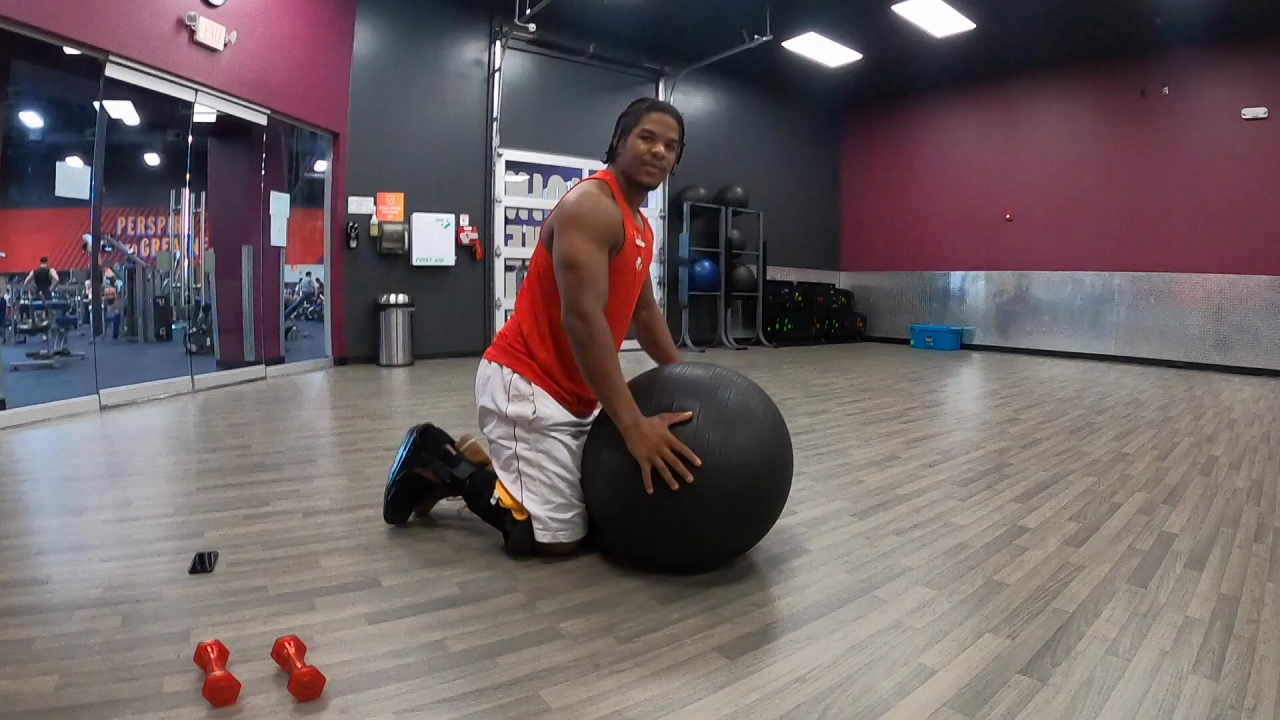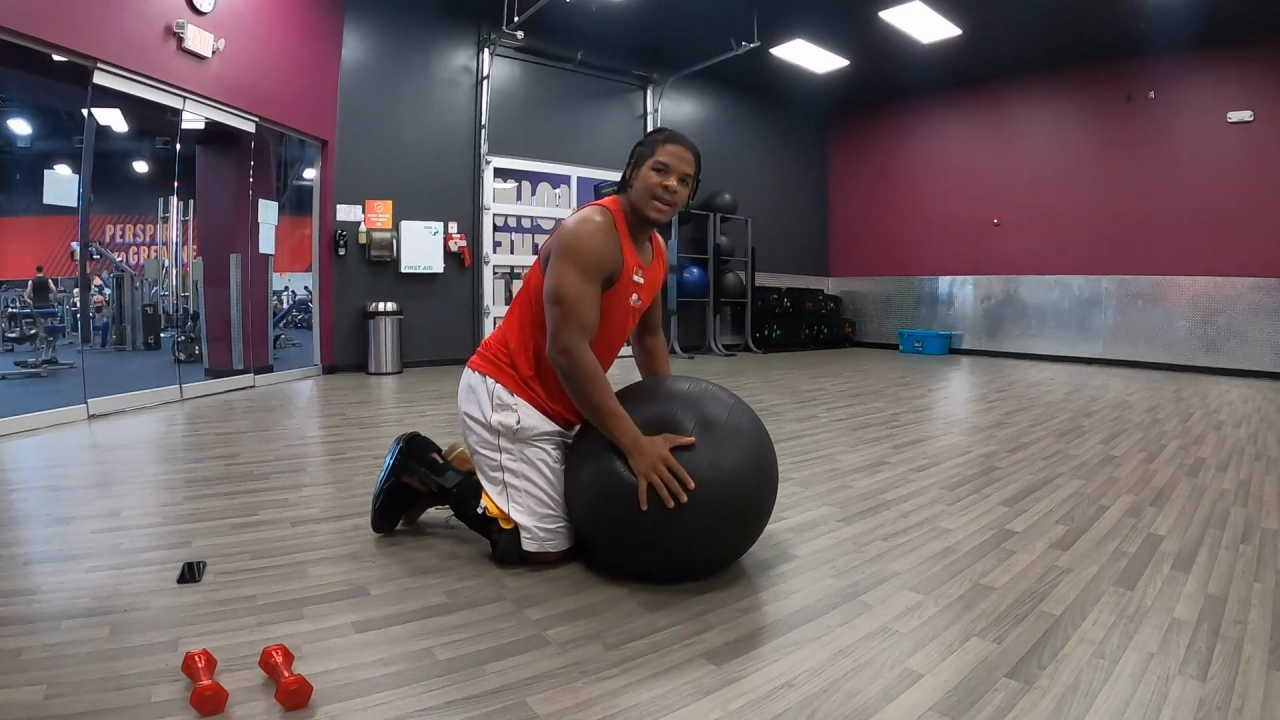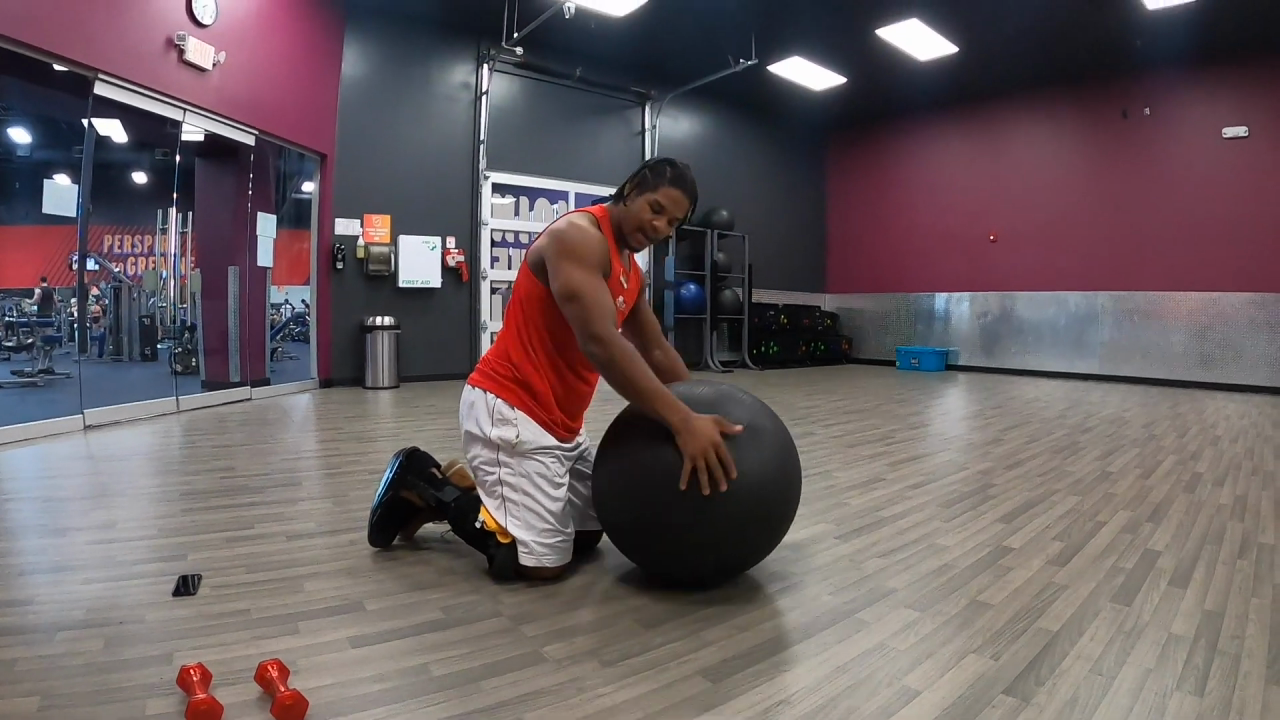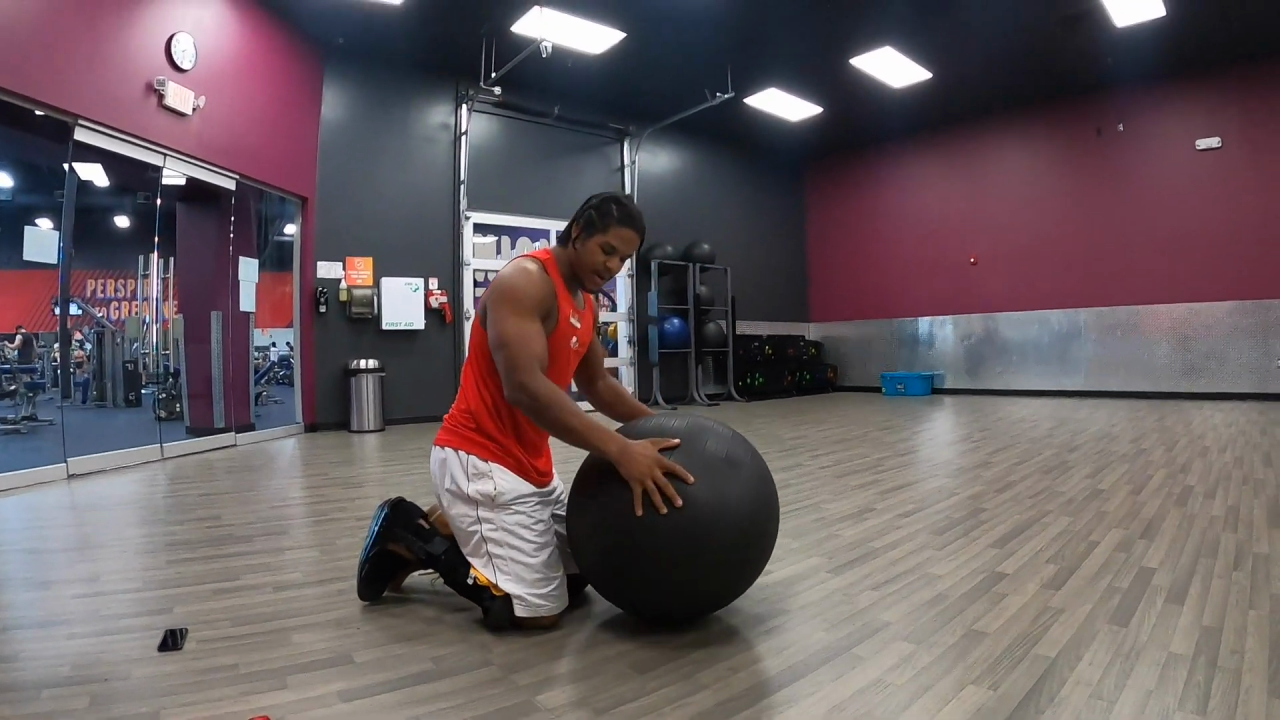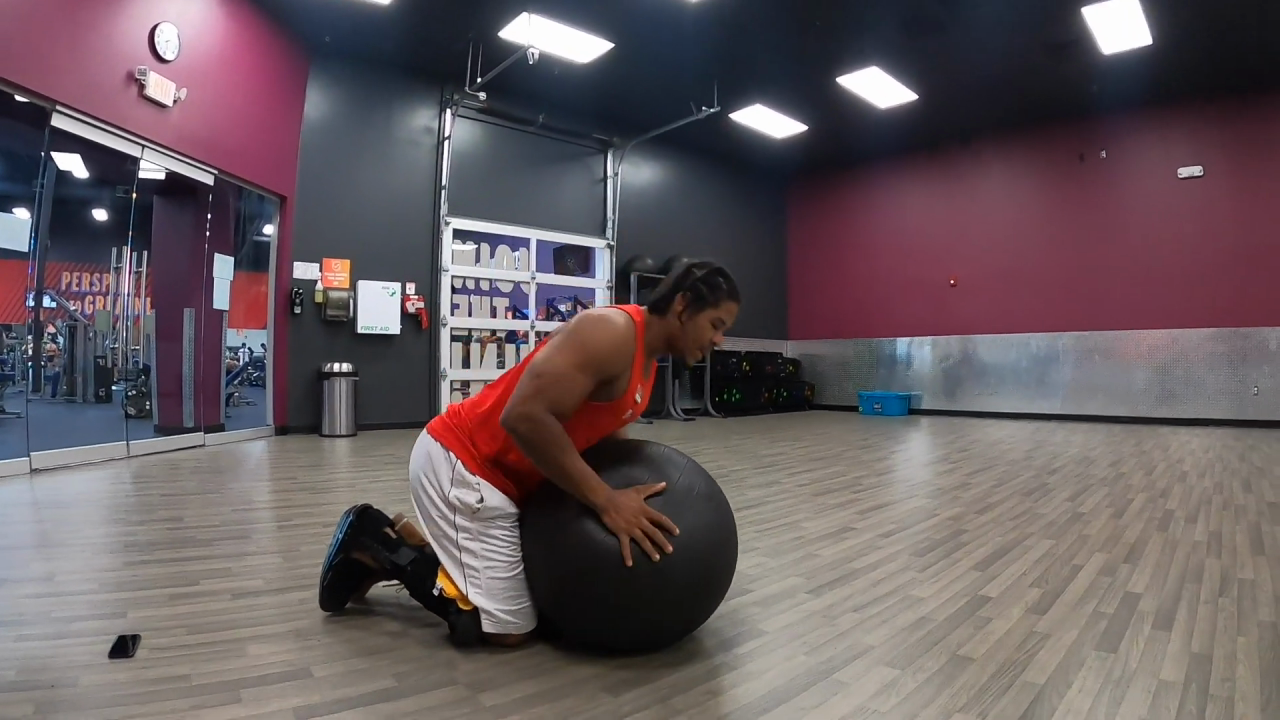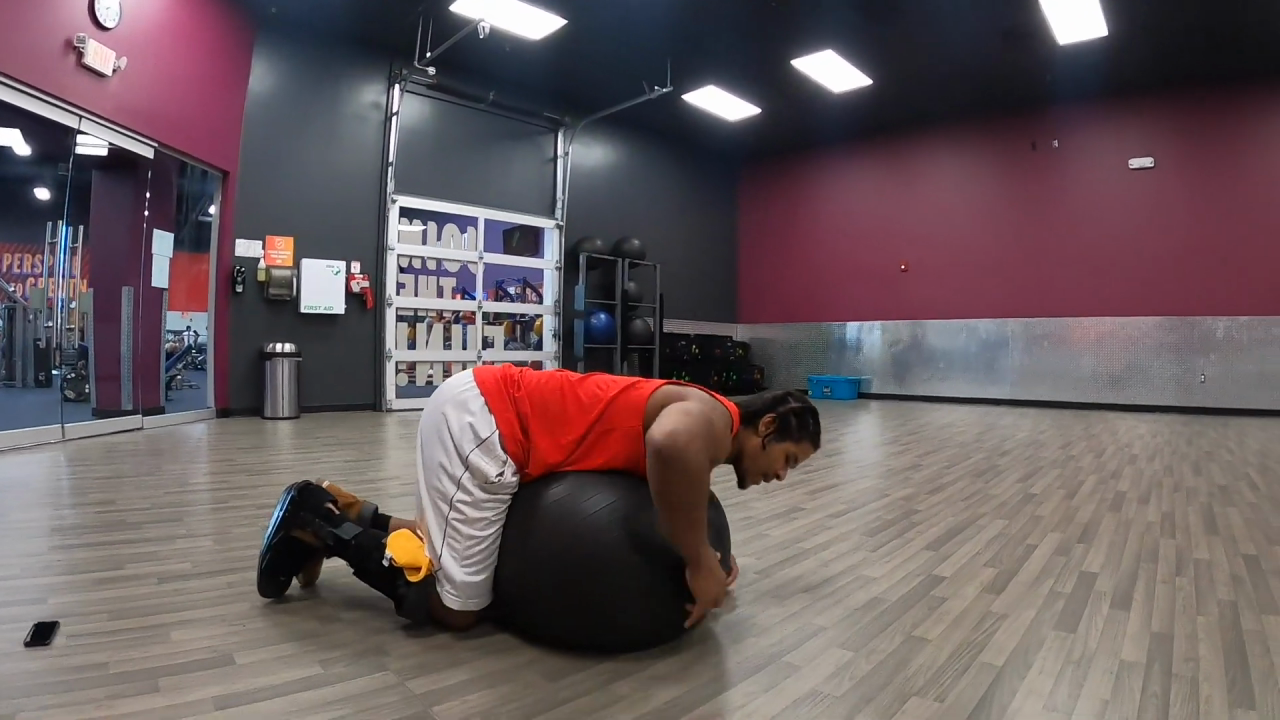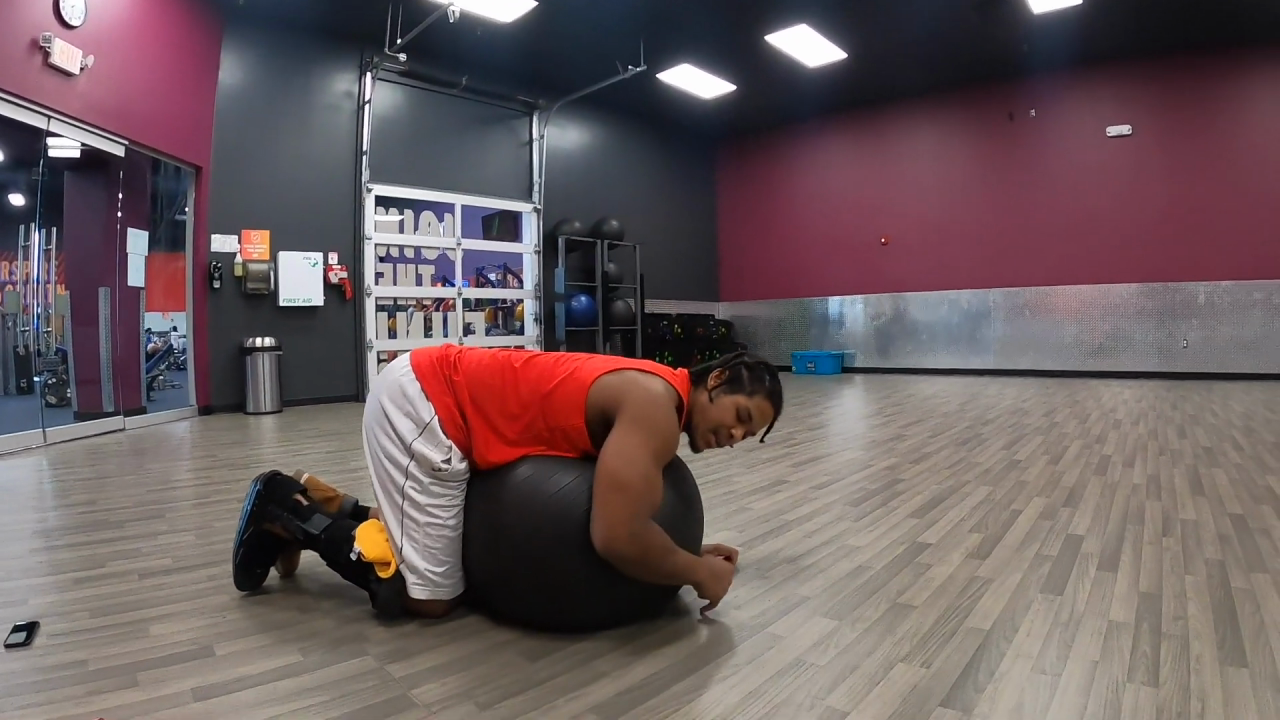
dt=0.7s
person 1, frame 1
left shoulder: (640, 224)
right shoulder: (591, 205)
left elbow: (643, 310)
right elbow: (582, 317)
right wrist: (635, 424)
left hip: (569, 392)
right hip: (527, 384)
right knee: (558, 538)
left ankle: (474, 462)
right ankle: (440, 464)
person 1, frame 2
left shoulder: (656, 254)
right shoulder: (591, 232)
left elbow: (648, 336)
right elbow: (566, 349)
right wrist: (634, 443)
left hip: (556, 402)
right hip: (509, 392)
right knee: (545, 546)
left ankle: (461, 467)
right ankle: (428, 471)
person 1, frame 3
left shoulder: (630, 268)
right shoulder: (578, 235)
left elbow: (655, 347)
right elbow: (598, 341)
left wrist: (696, 411)
right wrist: (682, 421)
left hip: (560, 417)
right hip: (510, 408)
left knee: (585, 536)
right knee: (543, 561)
left ankle: (461, 487)
right ankle: (427, 486)
person 1, frame 4
left shoulder: (584, 302)
right shoulder: (524, 280)
left elbow: (597, 383)
right elbow: (524, 387)
right wrist: (620, 451)
left hip: (529, 464)
right hip: (481, 460)
left knee: (574, 579)
right knee: (540, 609)
left ankle: (445, 531)
right ankle: (417, 538)
person 1, frame 5
left shoulder: (644, 354)
right shoulder: (616, 332)
left elbow: (591, 427)
right elbow: (524, 415)
left wrist: (649, 486)
right wrist: (607, 502)
left hip: (494, 473)
right hip: (459, 464)
right knee: (510, 627)
left ankle: (400, 540)
right ankle: (378, 547)
person 1, frame 6
left shoulder: (702, 434)
right shoulder: (714, 424)
right elbow: (672, 442)
left wrist: (696, 552)
right wrist: (698, 562)
left hip: (482, 407)
right hip: (480, 417)
right knee: (455, 606)
left ankle: (345, 513)
right ankle: (320, 522)
person 1, frame 7
left shoulder: (651, 401)
right shoulder: (655, 405)
left elbow: (622, 510)
right elbow: (617, 537)
left wrist: (688, 552)
right wrist: (699, 574)
left hip: (429, 393)
right hip: (421, 402)
left knee: (460, 551)
right knee: (429, 596)
left ankle: (325, 505)
right ankle: (286, 510)
